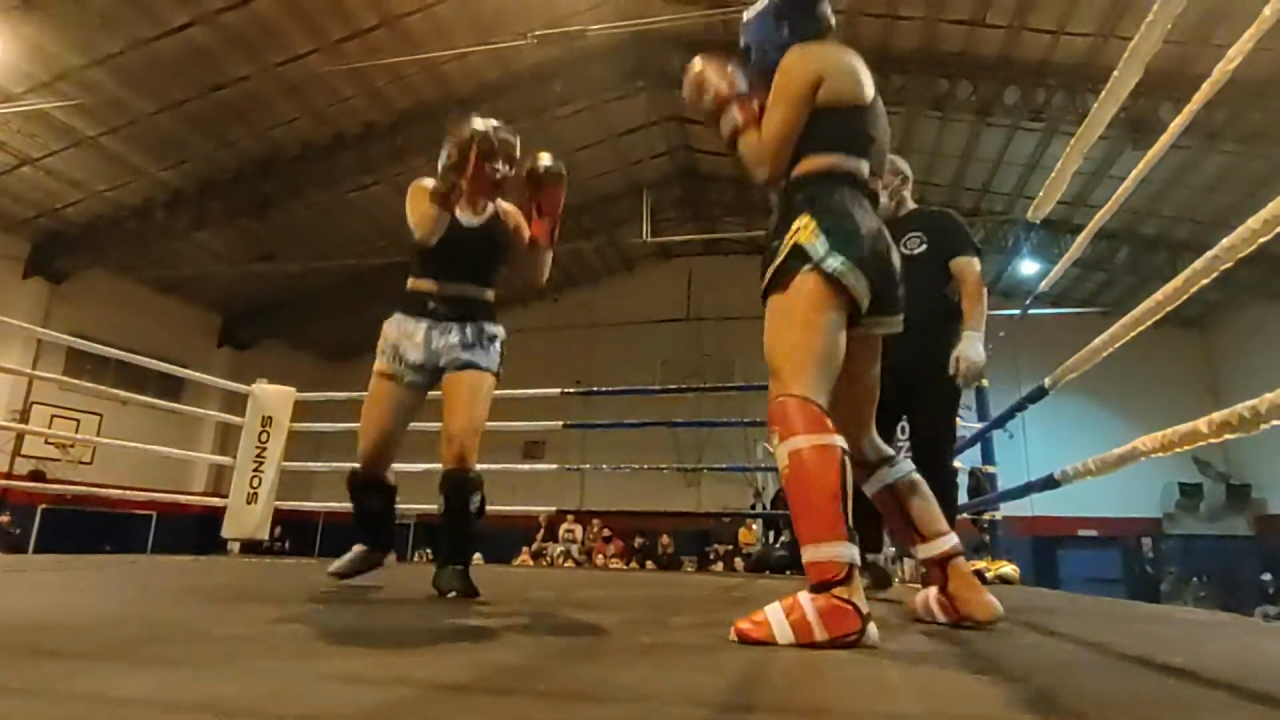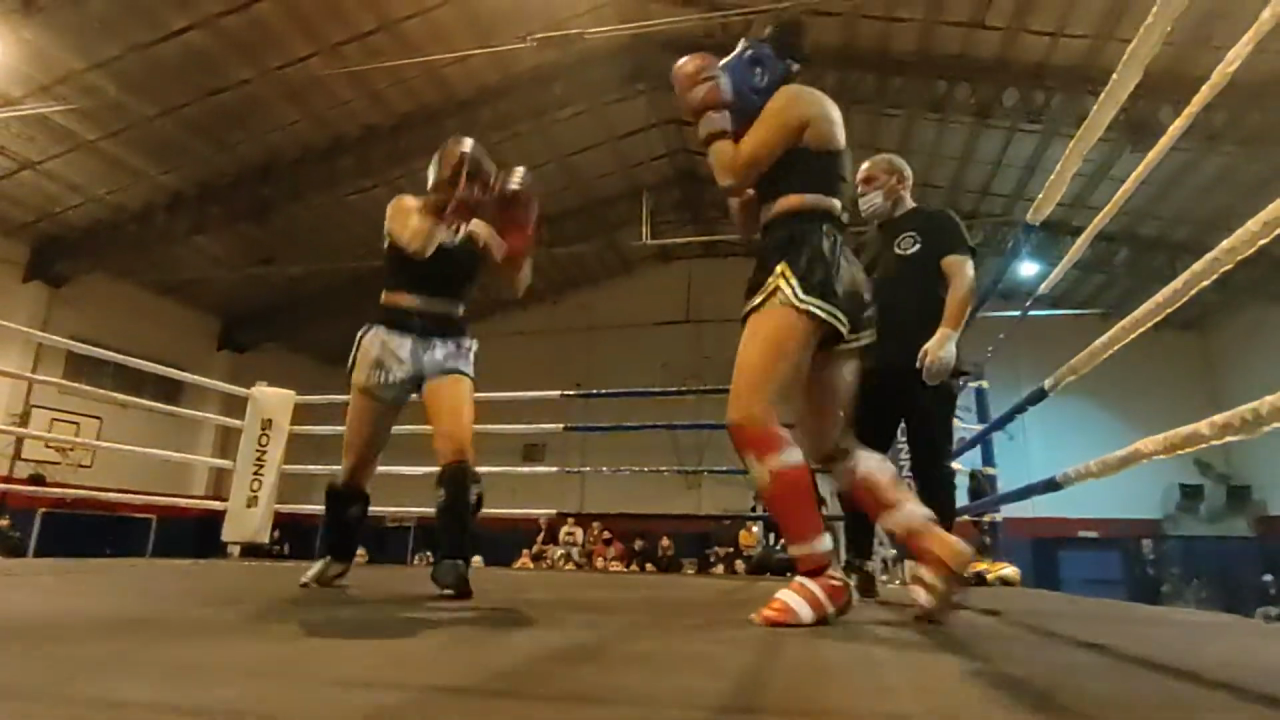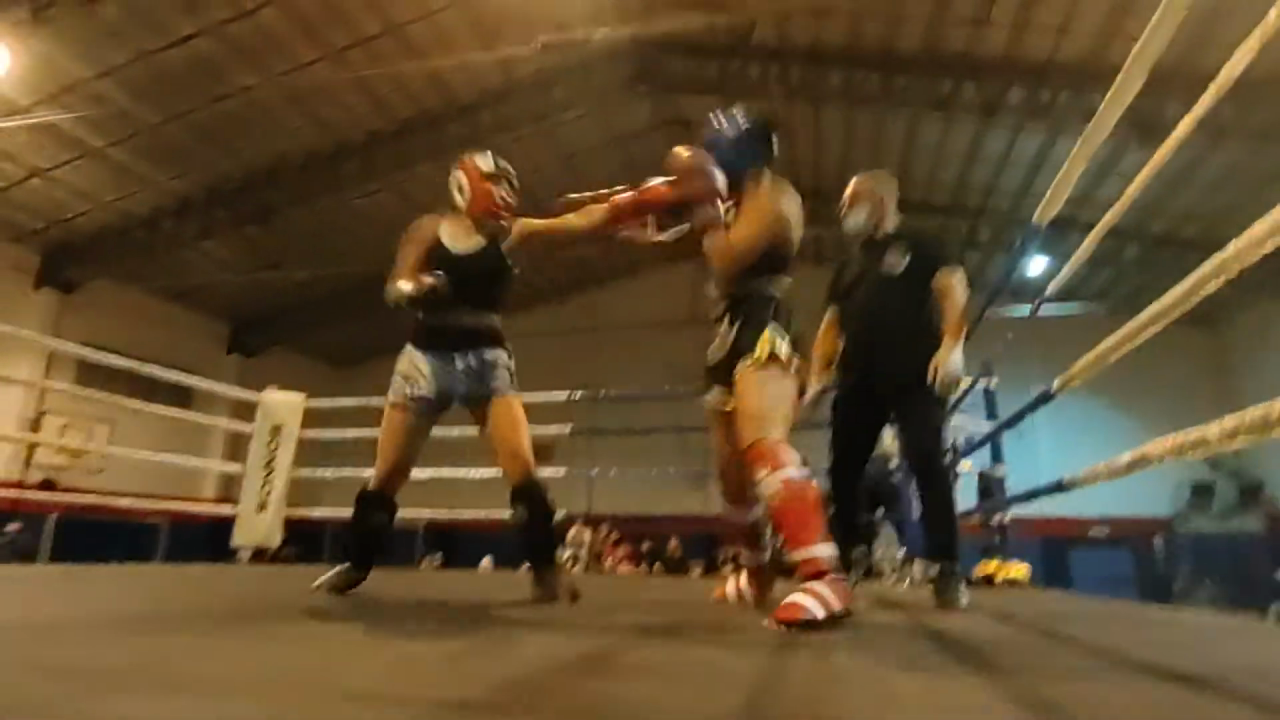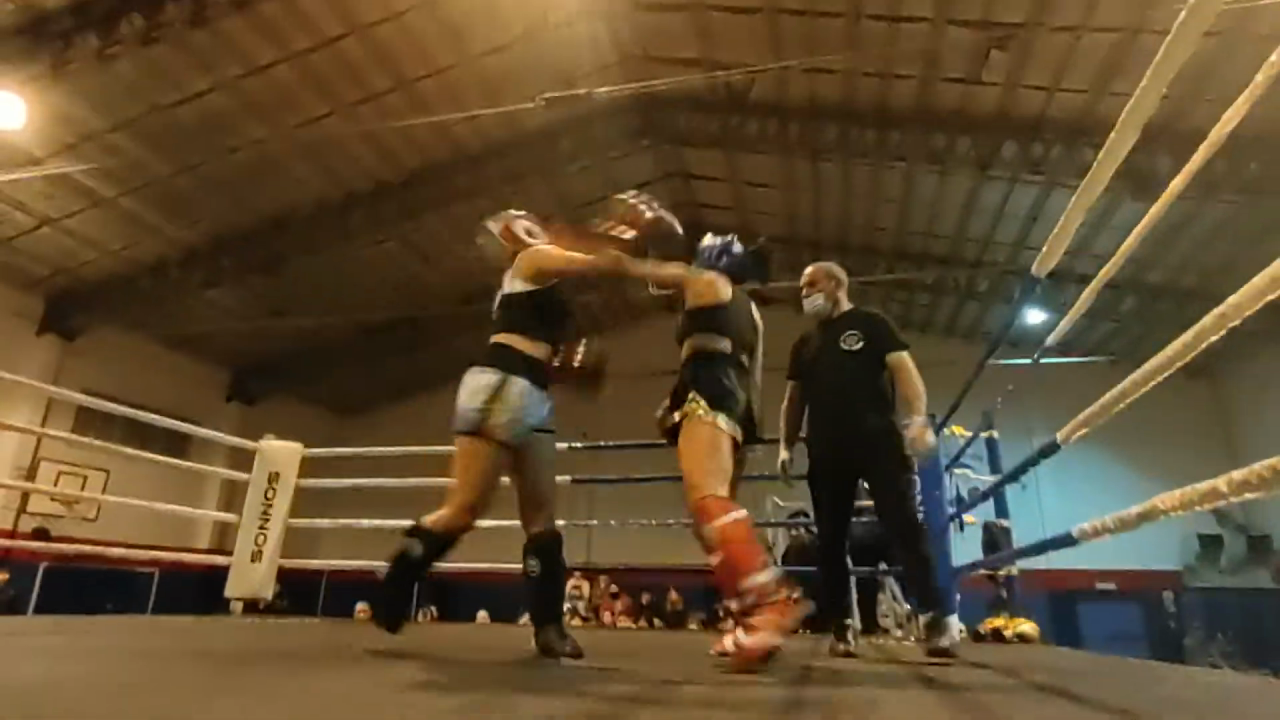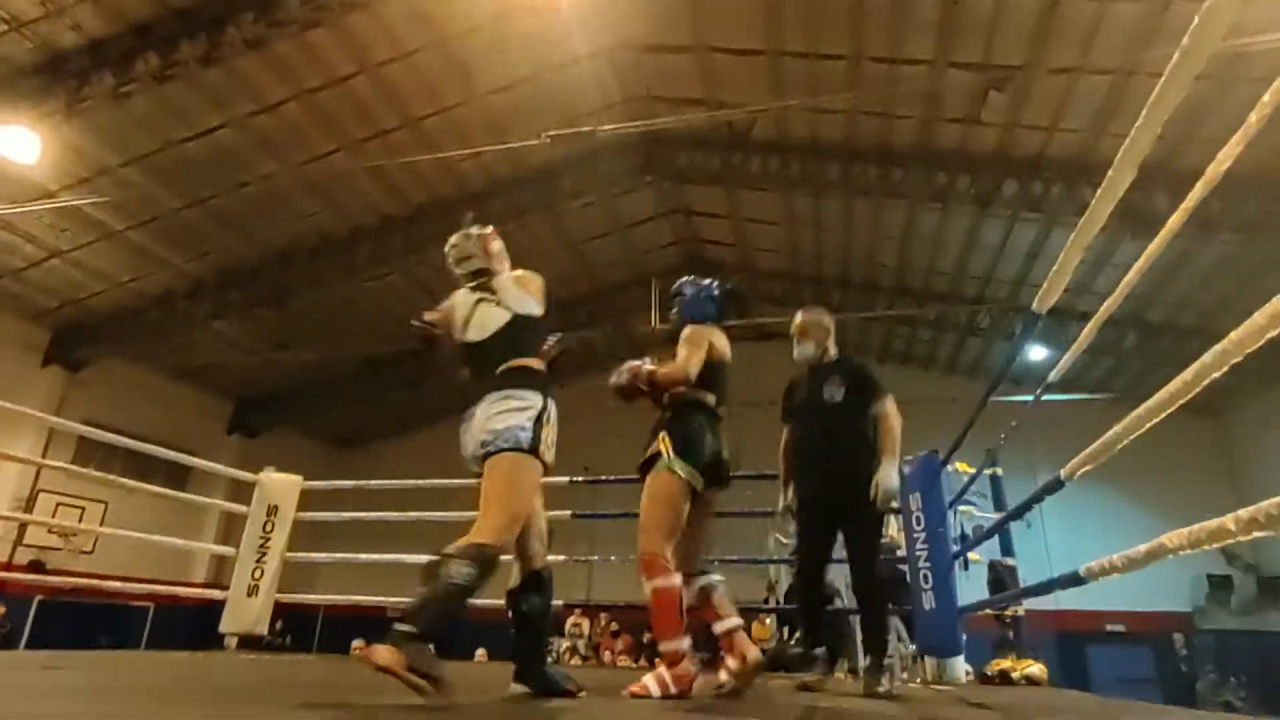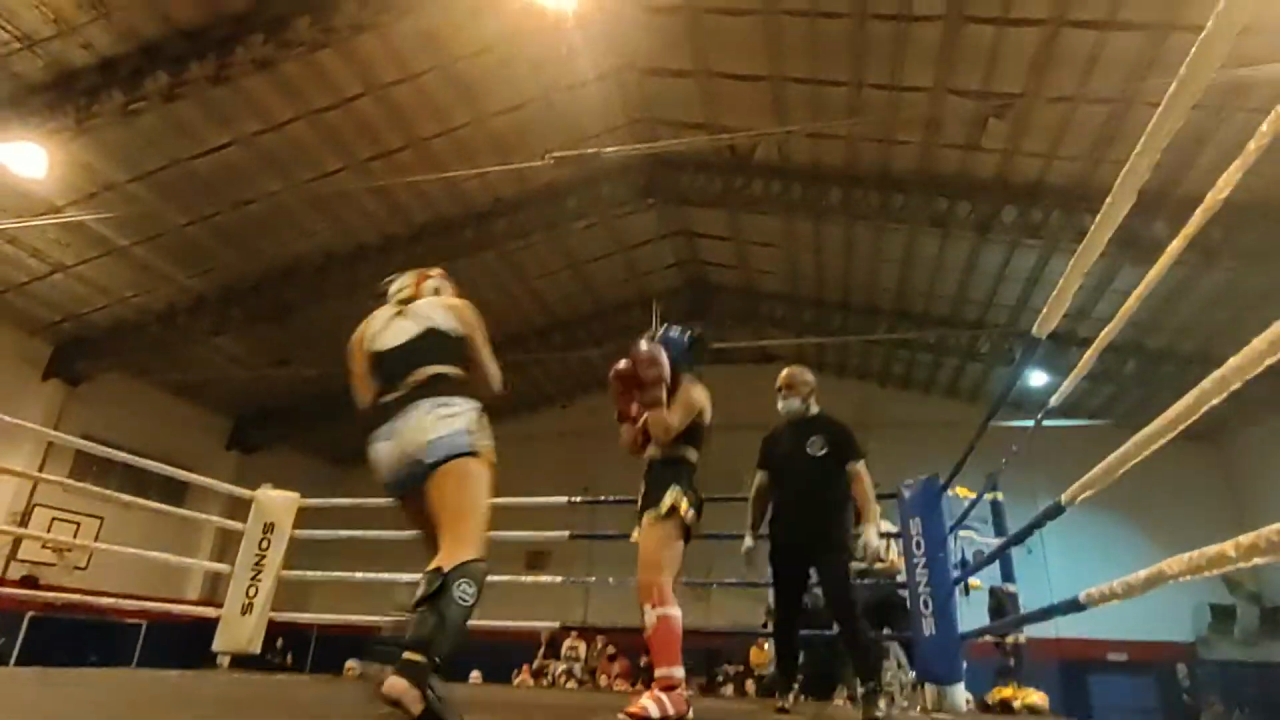
dt=0.3s
person 1, frame 1
left shoulder: (805, 59)
right shoulder: (854, 75)
left elbow: (767, 166)
left wrist: (729, 108)
left hip: (823, 232)
right hip: (865, 236)
left knee: (795, 401)
right knee: (858, 437)
left ankle: (835, 595)
right ankle: (957, 584)
person 1, frame 2
left shoulder: (792, 97)
right shoulder: (817, 115)
left elbow: (732, 173)
right elbow: (753, 212)
left wrist: (711, 115)
left hip: (799, 268)
right hip: (829, 273)
left knee: (748, 416)
right knee: (831, 438)
left ankle: (820, 575)
right ankle: (935, 546)
person 1, frame 3
left shoulder: (773, 196)
right shoulder: (740, 203)
left elbow: (727, 263)
left wrist: (707, 201)
left hip: (760, 336)
right hip: (731, 341)
left knee: (763, 445)
right knee: (735, 475)
left ankle: (823, 578)
right ankle: (756, 575)
person 1, frame 4
left shoulder: (705, 281)
right shoulder: (750, 312)
left elbow: (641, 270)
right wrist: (678, 404)
left hip: (708, 395)
right hip: (738, 402)
left knee: (707, 499)
right knee: (716, 515)
left ankle: (773, 601)
right ankle: (753, 617)
person 1, frame 5
left shoulder: (700, 331)
right shoulder: (717, 346)
left elbow: (682, 373)
left wrist: (642, 373)
right wrist: (657, 390)
left hip: (682, 444)
right hip: (708, 446)
left knee: (653, 551)
right knee: (688, 560)
left ankle: (676, 667)
right ankle: (740, 649)
person 1, frame 6
left shoulder: (692, 391)
right shoulder: (667, 397)
left elbow: (664, 433)
right elbow: (635, 443)
left wrist: (655, 387)
right wrist: (626, 403)
left hip: (673, 493)
right hip: (656, 496)
left knee: (655, 586)
right knee: (652, 590)
person 2, frame 1
left shoulder: (508, 215)
right shoulder: (423, 191)
left elbow: (538, 272)
right elbow: (426, 233)
left wrist: (548, 207)
right wrist: (451, 178)
left hip: (474, 334)
right hip: (413, 327)
left knee: (460, 451)
right knee: (373, 450)
left ankle: (453, 565)
right ankle: (373, 543)
person 2, frame 2
left shoulder: (480, 232)
right shoulder: (407, 208)
left elbow: (516, 283)
right elbow: (418, 247)
left wrist: (520, 223)
right wrist: (445, 195)
left hip: (448, 346)
right hip: (392, 341)
left knee: (457, 450)
right knee: (356, 464)
left ankle: (450, 563)
right ankle: (336, 555)
person 2, frame 3
left shoulder: (512, 232)
right shoulder: (429, 229)
left elbow: (576, 223)
right elbow: (395, 288)
right wrist: (416, 288)
left hip: (484, 359)
right hip: (427, 357)
left knee: (521, 464)
right knee: (388, 472)
left ankle: (546, 571)
right ankle: (356, 562)
person 2, frame 4
right shoulder: (536, 258)
right elbow: (600, 262)
left hip: (527, 397)
right hip: (498, 389)
left knee: (541, 514)
right knee: (462, 509)
left ankle: (548, 625)
right ankle: (393, 590)
person 2, frame 5
left shoulder: (453, 309)
right shoulder: (528, 283)
left hip: (483, 415)
right hip: (521, 411)
left knee: (532, 549)
right knee: (493, 535)
left ankle: (532, 665)
right ankle: (406, 636)
person 2, frame 6
left shoulder: (368, 329)
right shoulder: (453, 307)
left elbow: (367, 403)
right elbow: (490, 385)
left hip: (391, 440)
right hip: (447, 420)
left knee: (450, 559)
right knee: (464, 555)
left ankle: (419, 663)
right ankle: (414, 669)
person 3, frame 1
left shoulder: (940, 224)
left elbow: (971, 278)
left wrist: (973, 335)
left hip: (933, 366)
right hip: (875, 369)
left knee: (934, 466)
right ankle: (869, 561)
person 3, frame 2
left shoulder: (935, 225)
right shoulder: (867, 249)
left elbow: (962, 277)
left wrist: (945, 334)
left hip: (925, 366)
right hip: (875, 370)
left knee: (931, 467)
right ankle: (860, 564)
person 3, frame 3
left shoulder: (918, 246)
right shoulder: (849, 265)
left elbow: (954, 291)
right elbow: (832, 325)
left wrist: (951, 346)
right wrist: (817, 376)
left hip: (914, 375)
right hip: (858, 379)
left knee: (928, 464)
right knee: (844, 470)
left ankle: (946, 569)
right ankle: (848, 562)
person 3, frame 4
left shoulder: (869, 325)
right shoulder: (805, 345)
left elbow: (903, 369)
right elbow: (794, 398)
left wrist: (919, 418)
right wrist: (786, 446)
left hip: (879, 440)
right hip: (827, 452)
left knee: (902, 520)
right knee: (831, 537)
left ankle: (936, 617)
right ankle: (842, 624)
person 3, frame 5
left shoulder: (855, 374)
right shoulder: (795, 388)
left elbow: (888, 417)
right elbow: (789, 442)
left wrist: (889, 465)
right wrist: (786, 488)
left hip: (859, 490)
right hip: (814, 494)
left knee: (865, 572)
right knee: (808, 574)
left ankle: (876, 664)
right ankle: (819, 656)
person 3, frame 6
left shoulder: (834, 431)
right shoulder: (774, 440)
left elbow: (859, 480)
right elbow: (761, 489)
left wrist: (869, 524)
right wrist: (751, 532)
left hip: (830, 537)
right hip: (787, 540)
left knee: (843, 605)
right knee: (786, 612)
left ankle: (871, 688)
right ankle: (787, 684)
